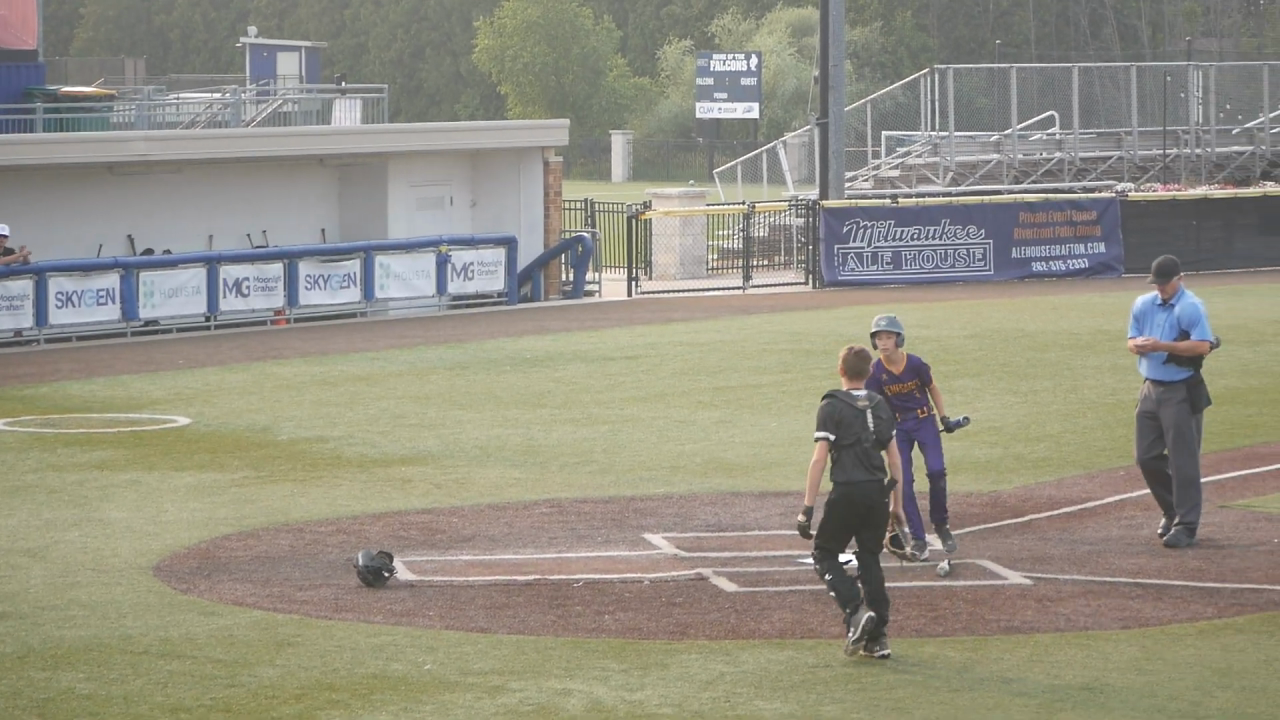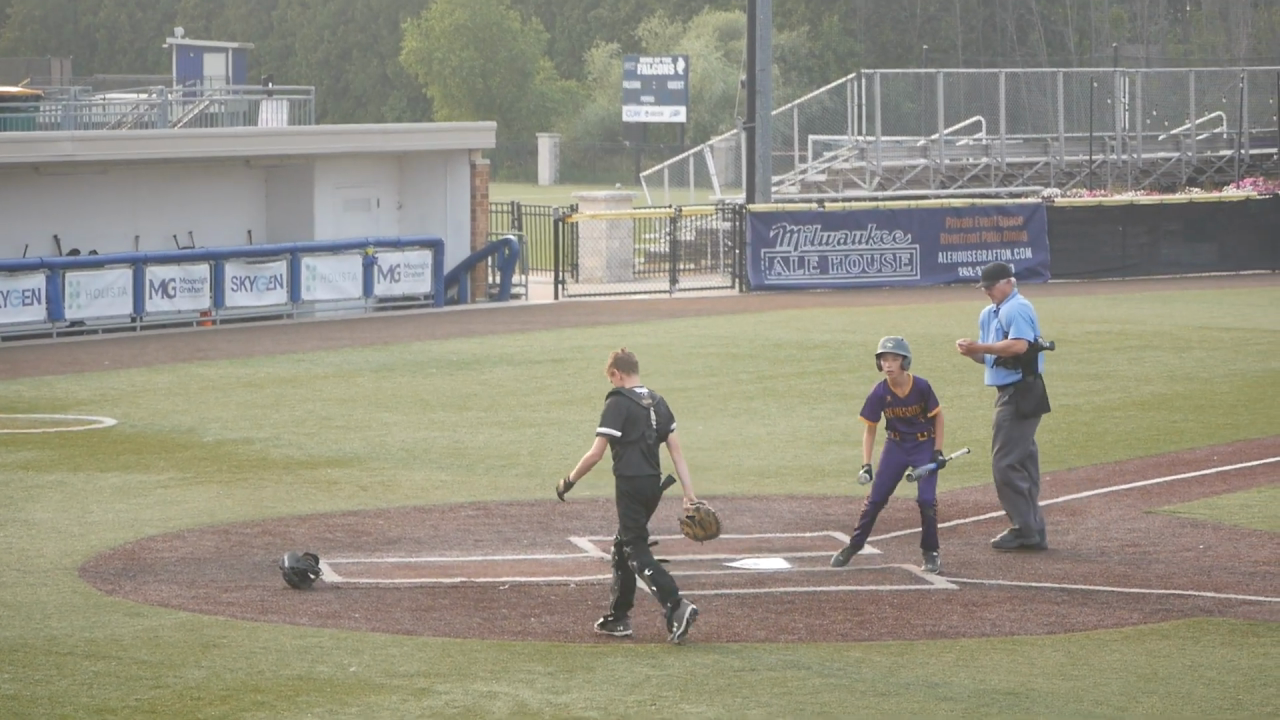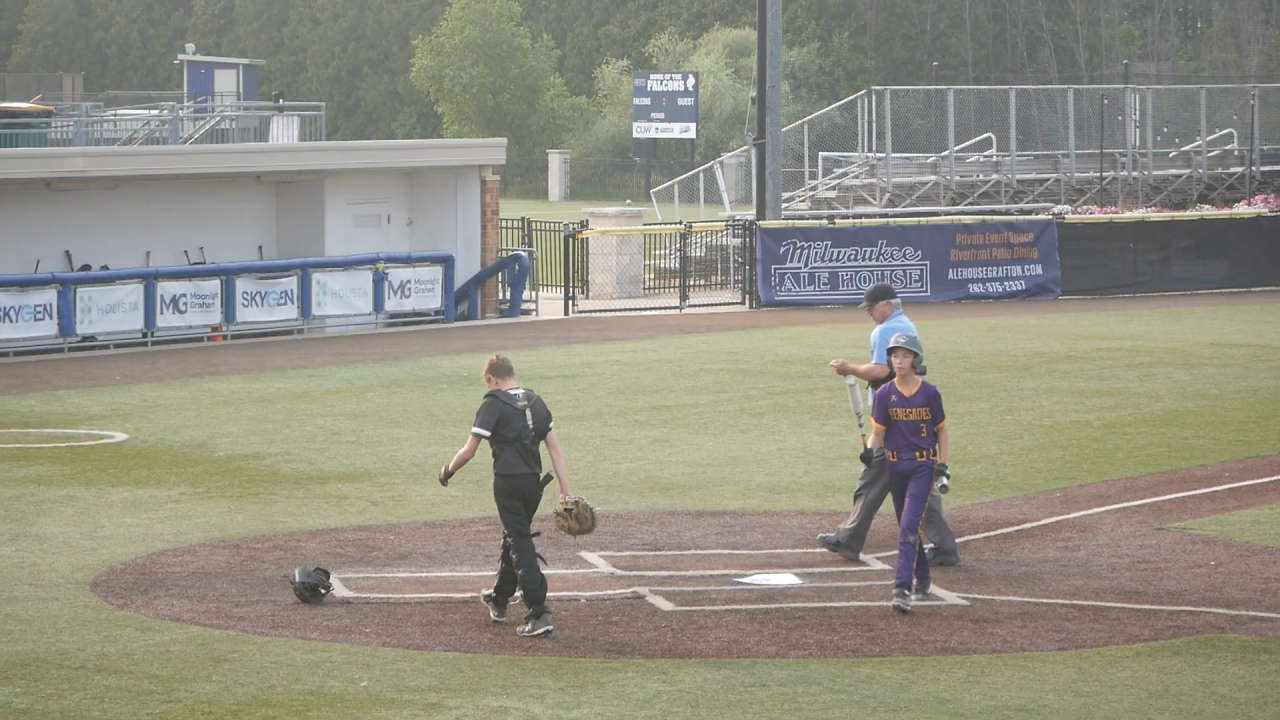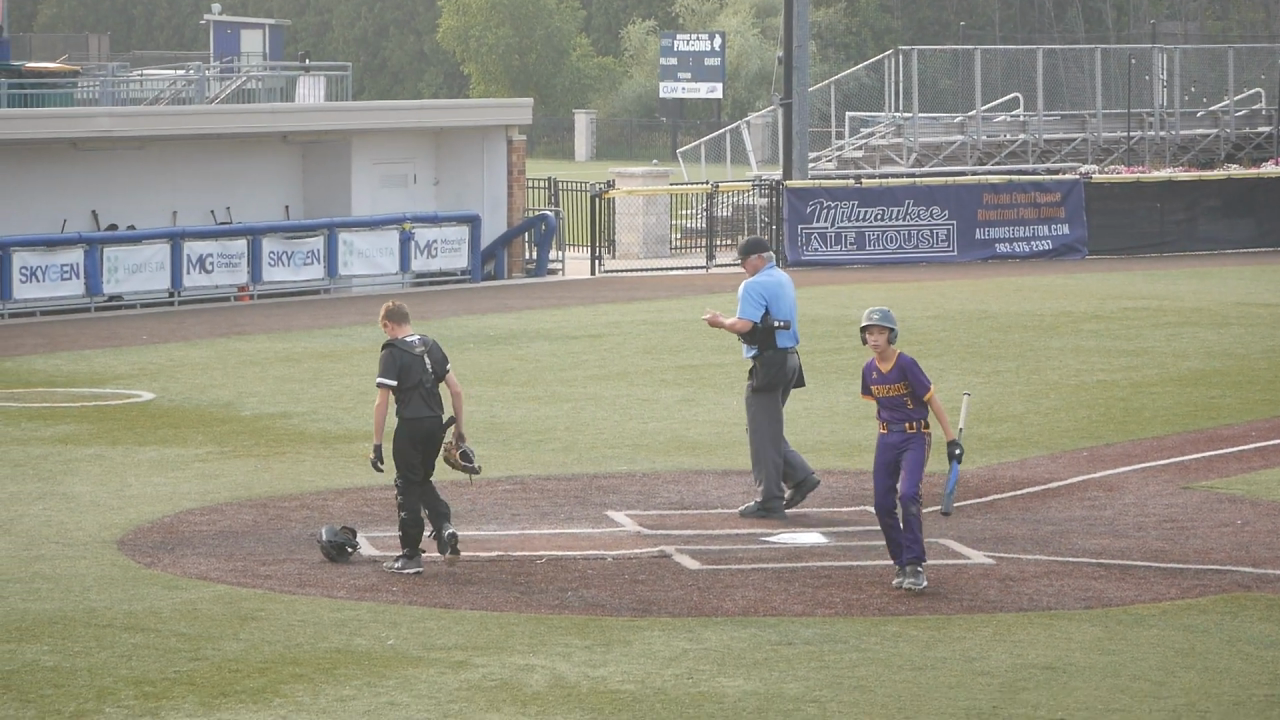
dt=1s
person 1, frame 1
left shoulder: (831, 406)
right shoulder: (881, 406)
left elbow: (819, 459)
right elbow: (894, 459)
left wrist: (807, 507)
right wrist: (895, 503)
left hip: (847, 492)
right hip: (878, 492)
left knee: (825, 555)
right knee: (870, 561)
left ankle: (857, 611)
right ankle: (877, 638)
person 1, frame 2
left shoulder: (617, 403)
right shoulder: (658, 402)
left elbow: (596, 453)
right elbow: (677, 451)
left wrist: (568, 481)
right wrist: (689, 493)
left hip: (630, 486)
right hip: (653, 485)
left knee: (639, 555)
right knee: (626, 547)
left ankle: (677, 607)
right ankle: (618, 617)
person 1, frame 3
left shoulder: (492, 405)
right shoulder: (536, 402)
left elbow: (469, 451)
right elbow: (555, 448)
left wrist: (448, 470)
right wrist: (566, 490)
left hip: (508, 483)
right hip: (533, 482)
left knee: (520, 546)
right knee: (515, 540)
left ankle: (539, 614)
right ankle: (499, 600)
person 1, frame 4
left shoulder: (391, 353)
right shoulder: (432, 346)
left elbow: (382, 403)
right elbow: (456, 390)
left wrist: (376, 444)
right wrist: (459, 427)
left hip: (410, 428)
right hip: (435, 425)
left knee: (408, 489)
right knee: (423, 483)
left ankle: (411, 556)
right ankle: (445, 527)
person 2, frame 1
left shoulder: (1192, 307)
right shoulder: (1142, 304)
left elbow: (1203, 346)
right elbow: (1133, 340)
left wrist: (1161, 345)
right wrist: (1138, 345)
left hip: (1182, 393)
right hip: (1150, 389)
left knee: (1183, 461)
right knee: (1146, 456)
left ankle: (1186, 524)
right ankle: (1173, 511)
person 2, frame 2
left shoulder: (1018, 308)
right shoulder: (989, 313)
left elbow: (1018, 345)
right elbow: (990, 355)
left wrist: (980, 346)
right wrist: (972, 351)
left hip: (1021, 394)
right hip: (1010, 394)
left knee: (1007, 463)
right knee: (1021, 463)
left ankle: (1027, 528)
right ankle: (1031, 530)
person 2, frame 3
left shoulder: (888, 331)
right shoulder: (907, 327)
left elbow: (879, 371)
left wrist: (848, 368)
right wrist: (853, 370)
right knee: (874, 477)
left ankle: (944, 546)
right ankle: (850, 538)
person 2, frame 4
left shoulder: (755, 285)
right shoulder: (784, 280)
left elbow: (743, 325)
left wrist: (719, 321)
right wrist: (723, 321)
left hip: (768, 364)
right hip: (788, 360)
left knee: (764, 433)
right knee: (768, 429)
left ankle: (769, 500)
right ankle: (800, 477)
person 3, frame 1
left shoulder: (916, 364)
right shoulder: (873, 373)
left elbow: (932, 387)
left wrist: (943, 416)
left hip: (924, 421)
right hip: (897, 425)
left knee: (936, 471)
right knee: (903, 479)
left ankle: (942, 527)
right ankle: (918, 540)
person 3, frame 2
left shoulder: (921, 386)
right shoulder: (879, 393)
left elbow: (938, 416)
right elbow: (870, 431)
left wrist: (938, 450)
right wrist: (866, 466)
left hip: (923, 444)
right hip: (896, 445)
left knee: (926, 499)
right knee: (876, 498)
left ankle: (931, 552)
right ankle: (853, 545)
person 3, frame 3
left shoulder: (930, 393)
right shoulder: (884, 394)
left elbow: (941, 431)
right elbow: (878, 433)
left wrist: (942, 465)
right wrist: (871, 448)
left hip: (924, 465)
right hip: (896, 465)
left knee: (910, 525)
right knee: (907, 526)
left ankle: (902, 590)
right ankle: (922, 576)
person 3, frame 4
left shoulder: (906, 364)
right shoulder: (868, 370)
left elbow: (933, 401)
left wrist: (951, 439)
left hip: (915, 437)
right hip: (886, 438)
left knee: (908, 496)
right knee: (882, 504)
left ankle: (916, 565)
right ankle: (904, 563)
